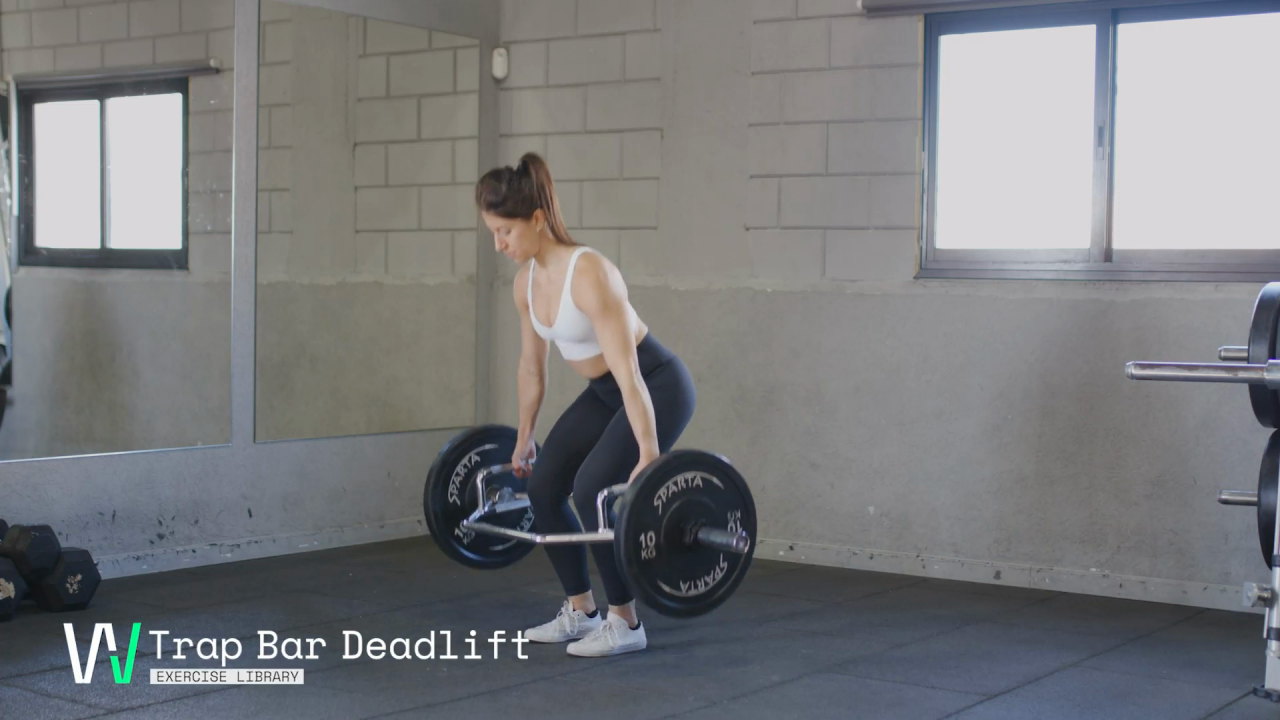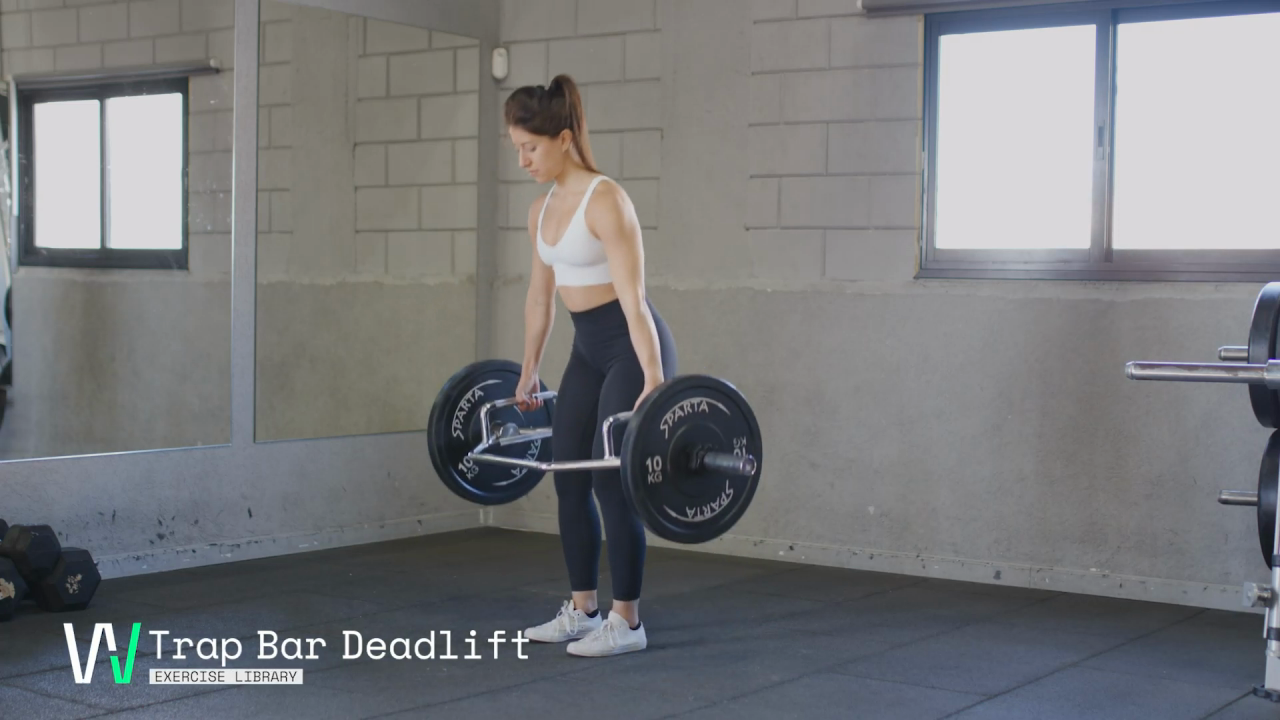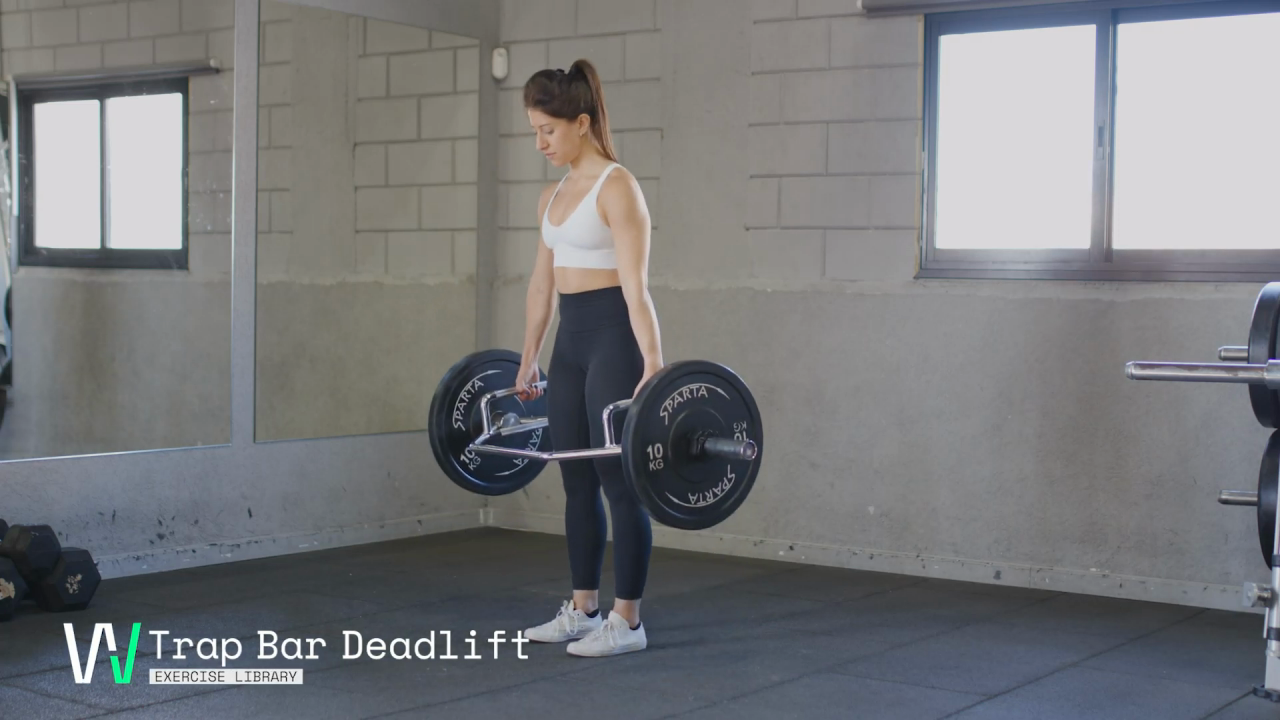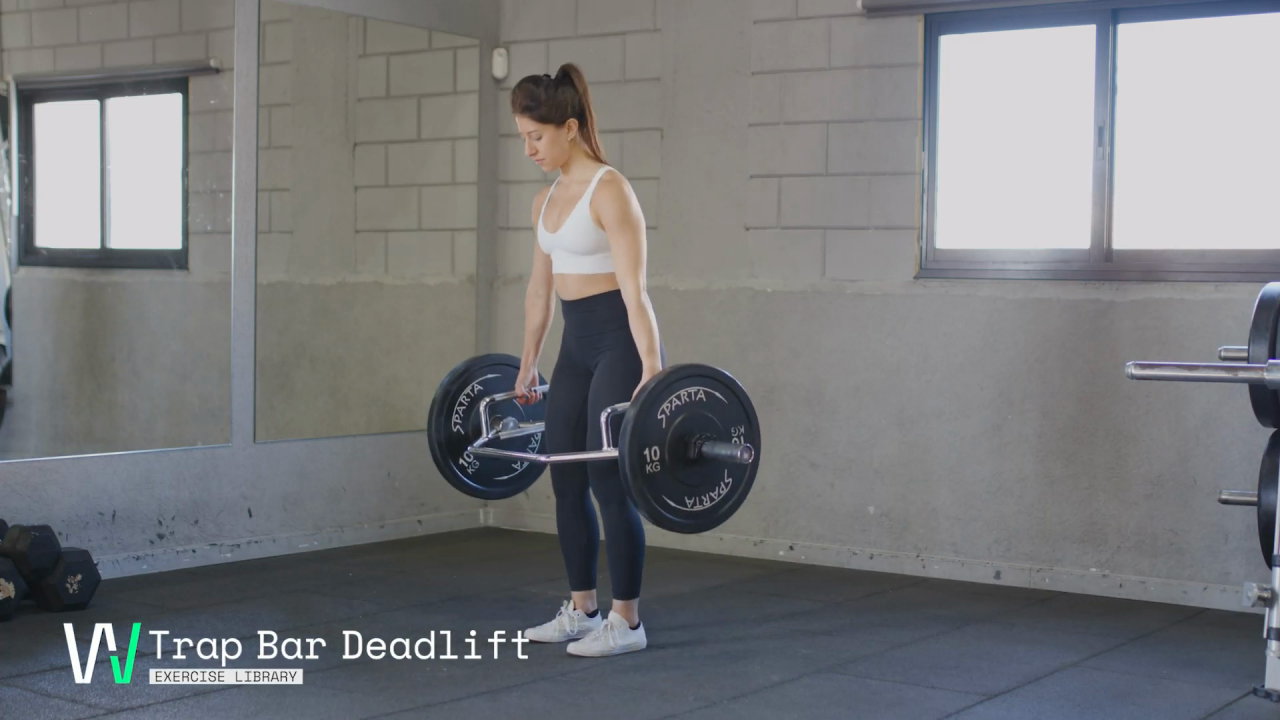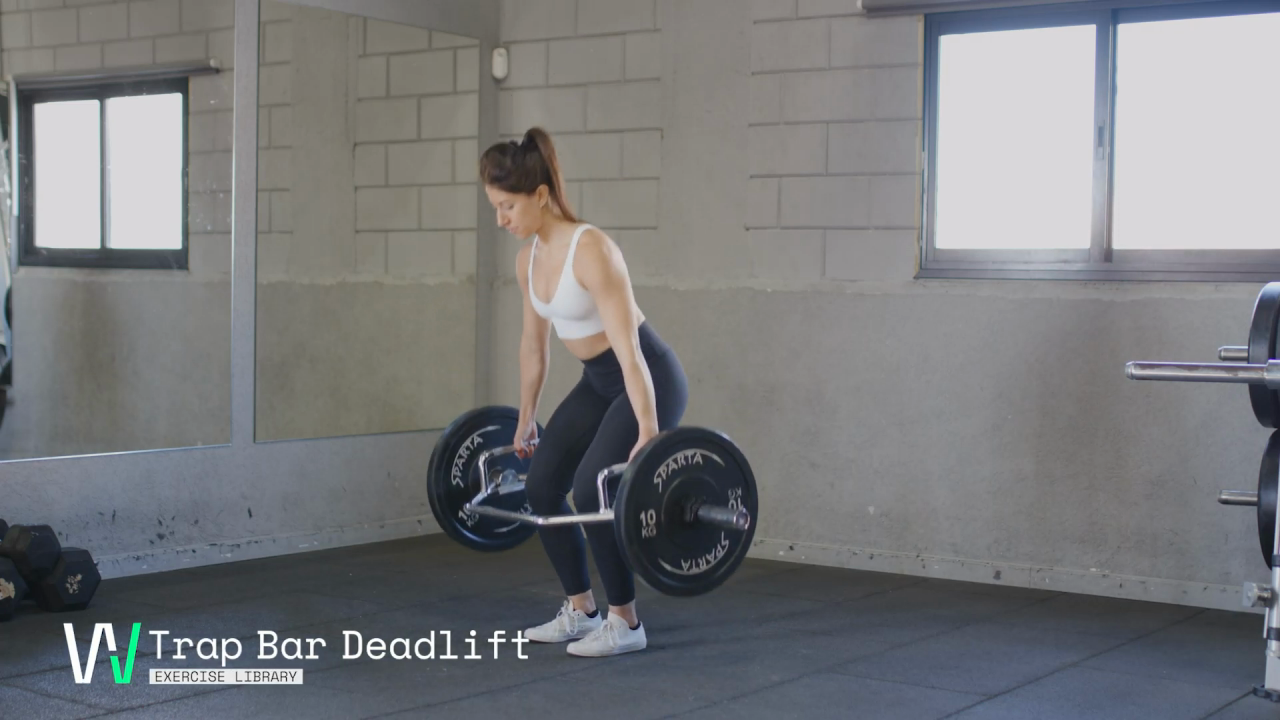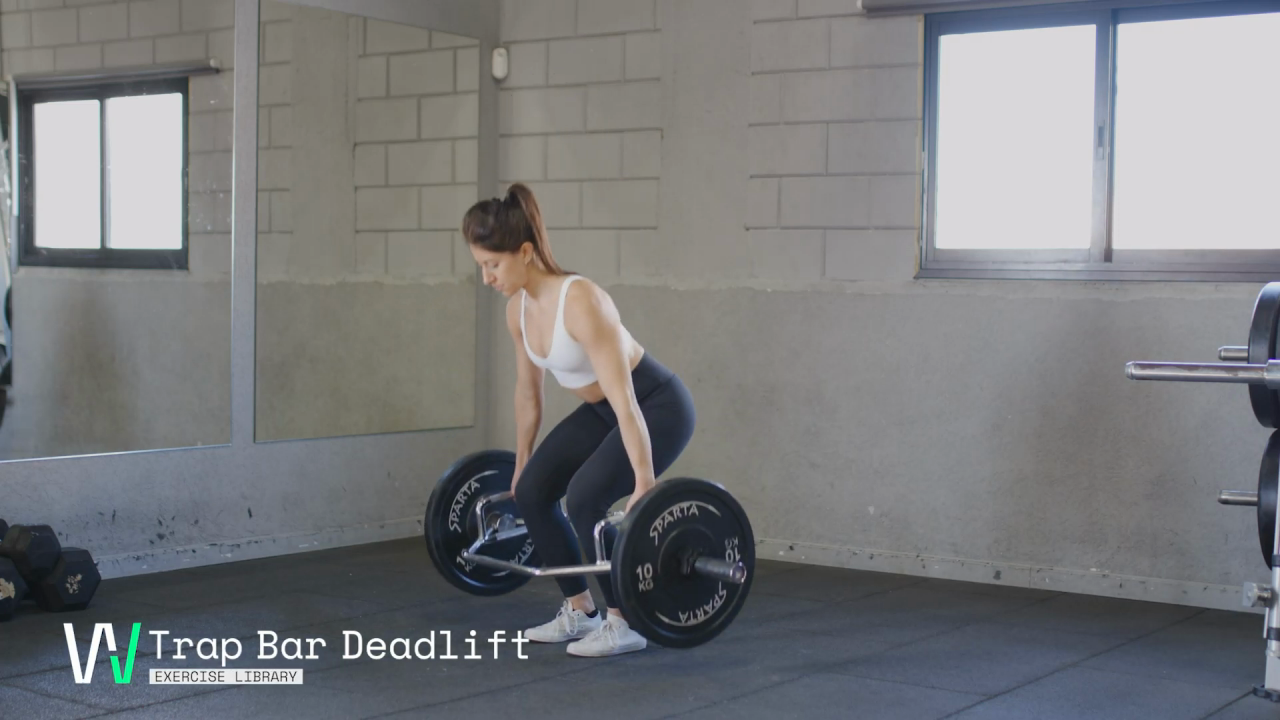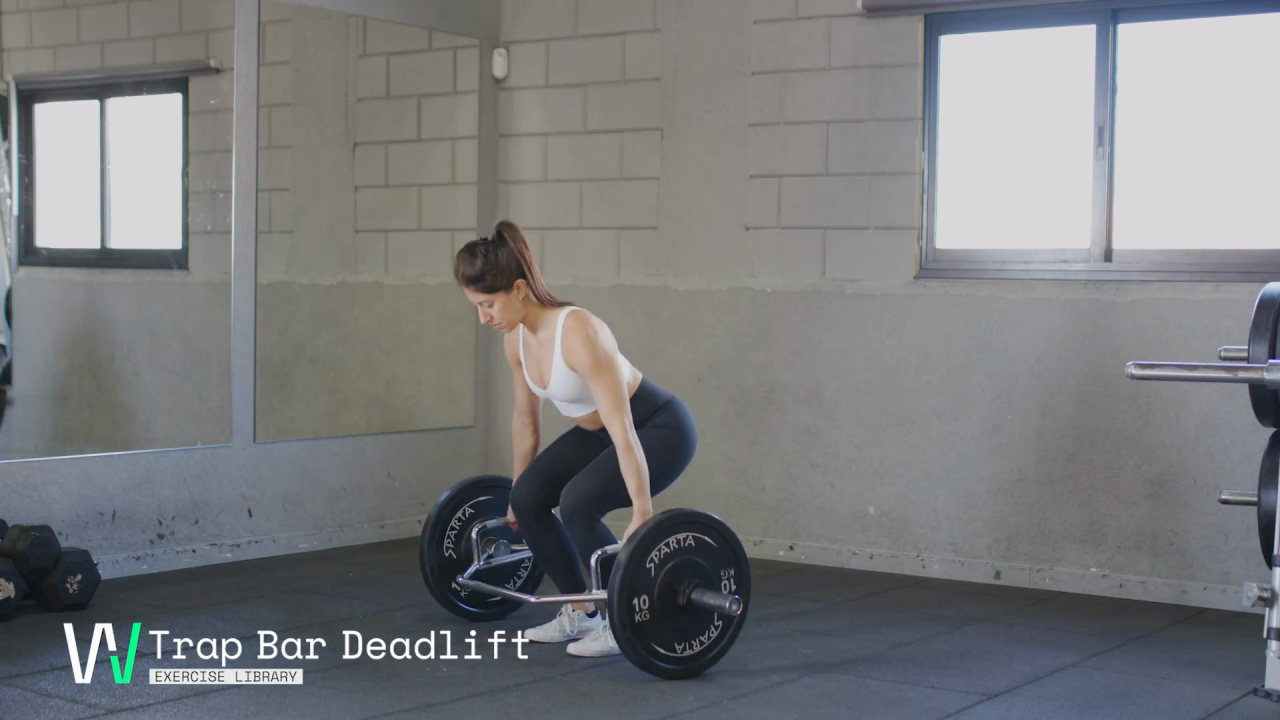
dt=0.3s
person 1, frame 1
left shoulder: (589, 274)
right shoulder: (527, 281)
left elbow: (629, 374)
right elbow: (532, 367)
left wrist: (649, 459)
right wrist: (523, 442)
left hip: (658, 386)
right hip: (603, 392)
left knee: (592, 490)
right knee: (542, 485)
left ankle: (626, 622)
right ankle: (581, 611)
person 1, frame 2
left shoulder: (606, 200)
right shoulder: (543, 208)
left elbow: (634, 300)
right elbow: (539, 296)
left wrist: (654, 385)
right wrist: (528, 373)
left hip: (630, 348)
right hip: (588, 350)
left knee: (613, 484)
right knee: (569, 481)
left ankle: (626, 623)
right ankle: (581, 611)
person 1, frame 3
left shoulder: (618, 187)
right shoulder: (554, 195)
left elbow: (636, 287)
right elbow: (542, 283)
left wrist: (653, 369)
right wrist: (528, 360)
left hip: (614, 338)
right hip: (571, 342)
left knee: (619, 482)
right knee: (578, 482)
left ankle: (626, 622)
right ankle: (582, 609)
person 1, frame 4
left shoulder: (610, 190)
right shoulder: (548, 198)
left elbow: (634, 288)
right elbow: (540, 288)
left wrist: (652, 374)
right wrist: (527, 365)
left hip: (621, 343)
right hip: (577, 348)
left knee: (609, 479)
right knee: (566, 478)
left ankle: (626, 622)
right ankle: (582, 611)
person 1, frame 5
left shoulder: (592, 250)
right shoulder: (529, 256)
left elbow: (629, 349)
right elbow: (533, 344)
left wrist: (649, 436)
right wrist: (526, 420)
left hip: (646, 382)
right hip: (597, 382)
left knee: (591, 491)
right knee: (541, 487)
left ankle: (625, 621)
right ankle: (581, 609)
person 1, frame 6
left shoulder: (582, 302)
right shoulder: (518, 307)
left elbow: (625, 401)
right elbow: (528, 391)
left wrist: (645, 485)
right wrist: (521, 465)
left hip: (658, 407)
right hip: (600, 410)
left knee: (585, 498)
right knee: (532, 492)
left ankle: (627, 621)
right ankle: (580, 610)
person 1, frame 7
left shoulder: (580, 334)
right shoulder: (516, 339)
left elbow: (624, 433)
right elbow: (525, 419)
left wrist: (642, 515)
right wrist: (513, 495)
left hip: (660, 428)
right hip: (600, 432)
left knee: (578, 504)
right knee: (526, 499)
right ankle: (580, 610)
